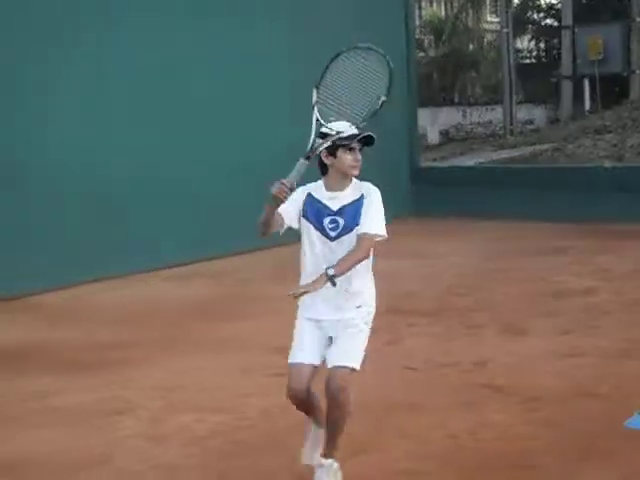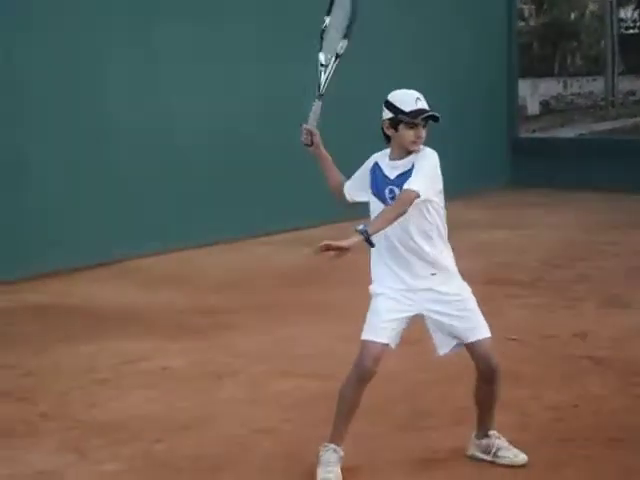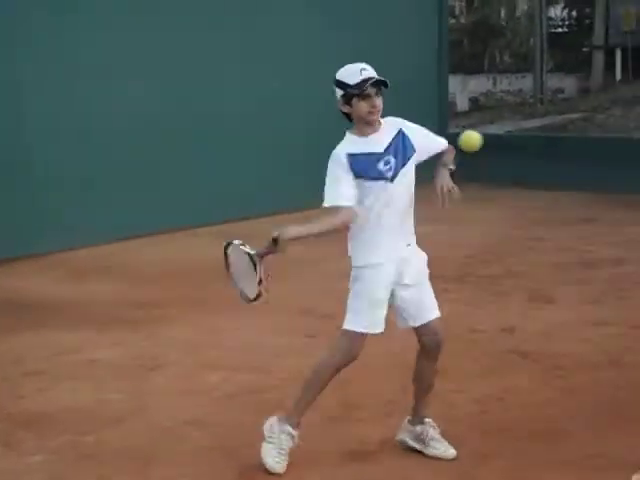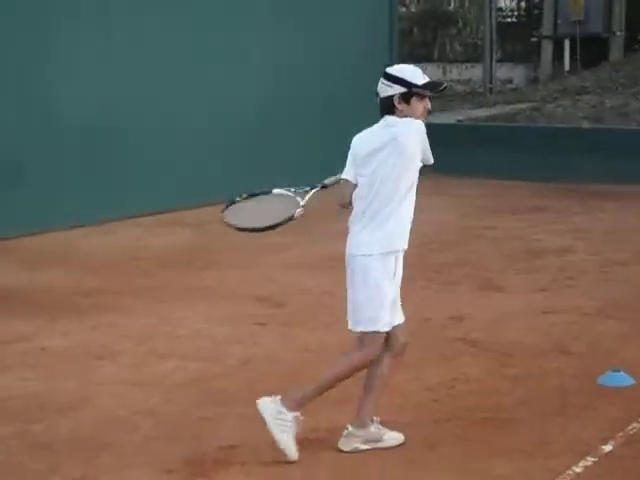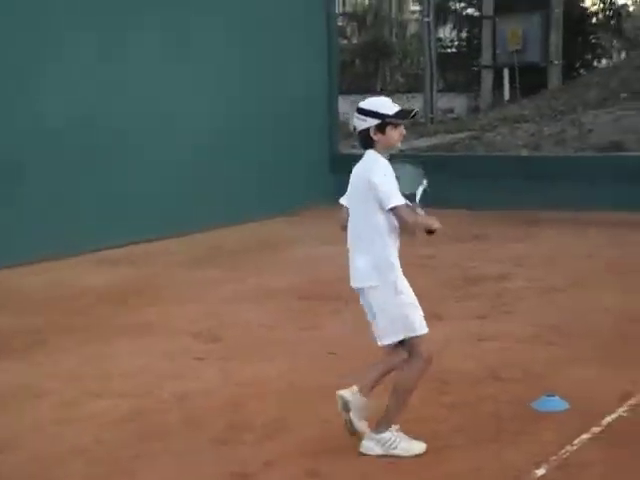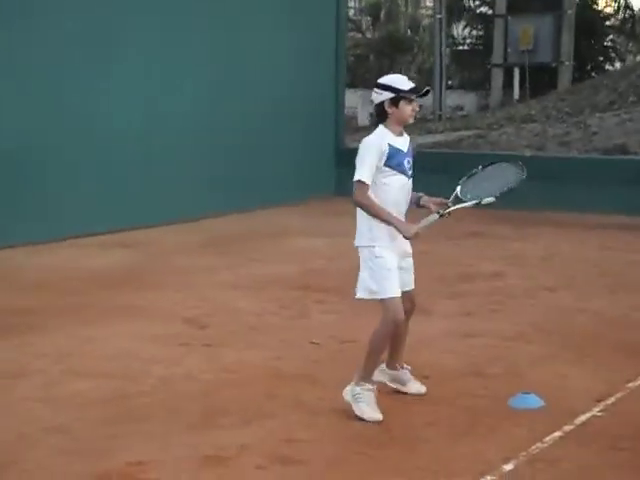
dt=0.5s
person 1, frame 1
left shoulder: (369, 194)
right shoulder: (305, 197)
left elbow: (365, 248)
right elbow: (267, 229)
left wrist: (327, 278)
right wrist: (274, 203)
left hip: (353, 308)
right hip: (314, 310)
left knee: (337, 386)
right knee: (297, 389)
right ankle: (320, 424)
person 1, frame 2
left shoulder: (427, 159)
right shoulder: (374, 166)
left elbow: (401, 204)
right elbow: (343, 190)
left wrist: (360, 236)
right wrist: (318, 148)
left hip: (442, 280)
right hip: (393, 285)
left knee: (488, 363)
right knee: (365, 365)
left ankle: (484, 438)
right ankle: (333, 448)
person 1, frame 3
left shoulder: (402, 130)
right shoulder: (344, 156)
left elbow: (445, 150)
right elbow: (341, 218)
left wrist: (443, 176)
right wrist: (295, 232)
left hip: (405, 255)
right hip: (374, 260)
left knee: (432, 342)
right knee: (346, 351)
left ankle: (418, 425)
right ankle: (285, 427)
person 1, frame 4
left shoulder: (362, 139)
right shoulder: (413, 131)
left elbow: (346, 199)
left hip: (364, 249)
right hip: (380, 252)
left knee: (394, 342)
right knee: (369, 350)
left ankle: (362, 426)
right ankle: (286, 407)
person 1, frame 5
left shoulder: (362, 168)
right shoulder: (379, 169)
left elbow: (346, 221)
right elbow: (406, 219)
right wrist: (428, 223)
left hip: (370, 272)
right hip: (382, 275)
left knee: (402, 351)
right knee: (420, 356)
left ankle: (356, 395)
right ankle: (381, 433)
person 1, frame 6
left shoulder: (405, 141)
right shoulder: (374, 143)
right elbow: (360, 196)
left wrist: (421, 200)
right wrist: (398, 223)
left hip: (398, 241)
right hip: (377, 243)
left knee: (407, 306)
right knee: (394, 316)
left ankle: (393, 368)
right ankle: (361, 385)
